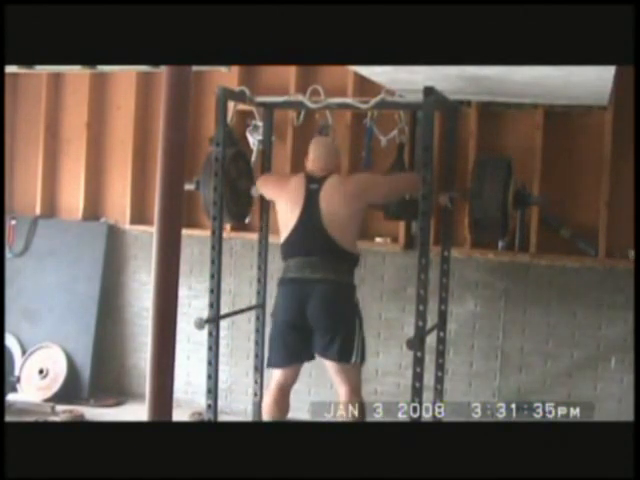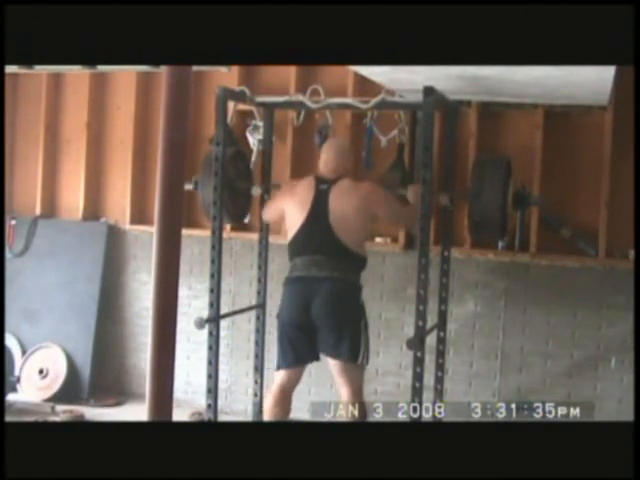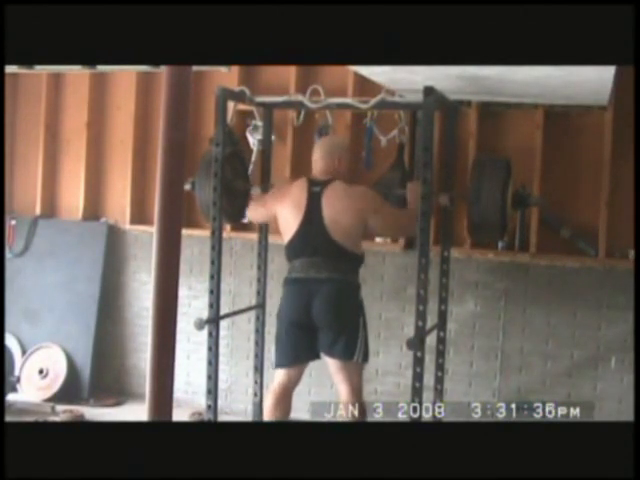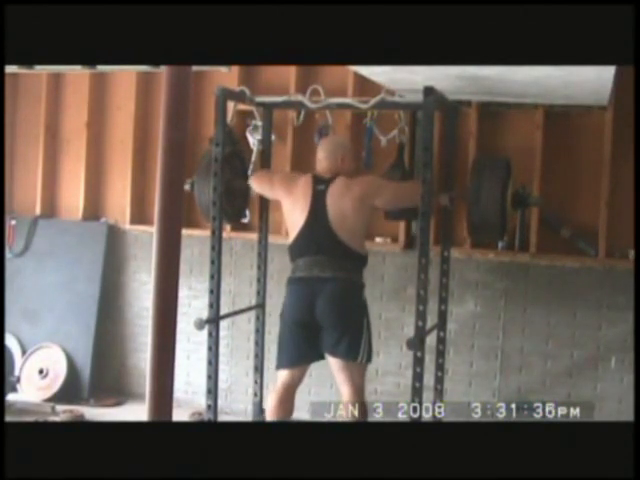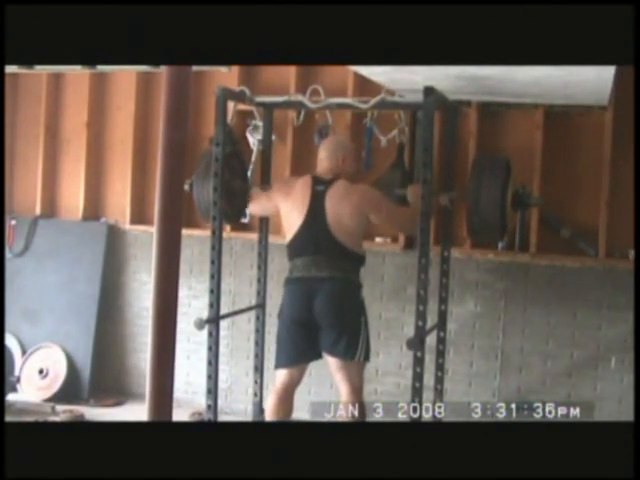
dt=0.4s
person 1, frame 1
left shoulder: (285, 187)
right shoulder: (354, 188)
left elbow: (261, 182)
right elbow: (404, 184)
right wrist: (422, 180)
left hip: (291, 293)
right hip: (333, 295)
left knee: (280, 381)
right knee: (349, 388)
person 1, frame 2
left shoulder: (295, 190)
right shoulder: (363, 193)
left elbow: (267, 214)
right elbow: (411, 218)
right wrist: (415, 200)
left hip: (296, 292)
right hip: (339, 294)
left knee: (283, 380)
right knee: (350, 389)
person 1, frame 3
left shoulder: (286, 194)
right shoulder: (357, 198)
left elbow: (253, 212)
right elbow: (403, 227)
right wrist: (415, 201)
left hip: (296, 294)
right hip: (338, 296)
left knee: (283, 381)
right knee: (349, 388)
person 1, frame 4
left shoulder: (292, 187)
right shoulder: (361, 190)
left elbow: (256, 179)
right elbow: (416, 192)
left hip: (299, 293)
right hip: (342, 295)
left knee: (285, 381)
right knee: (352, 388)
person 1, frame 5
left shoulder: (288, 190)
right shoulder: (360, 196)
left elbow: (254, 205)
right elbow: (409, 222)
right wrist: (416, 199)
left hip: (297, 292)
right hip: (339, 295)
left knee: (284, 381)
right knee: (350, 387)
